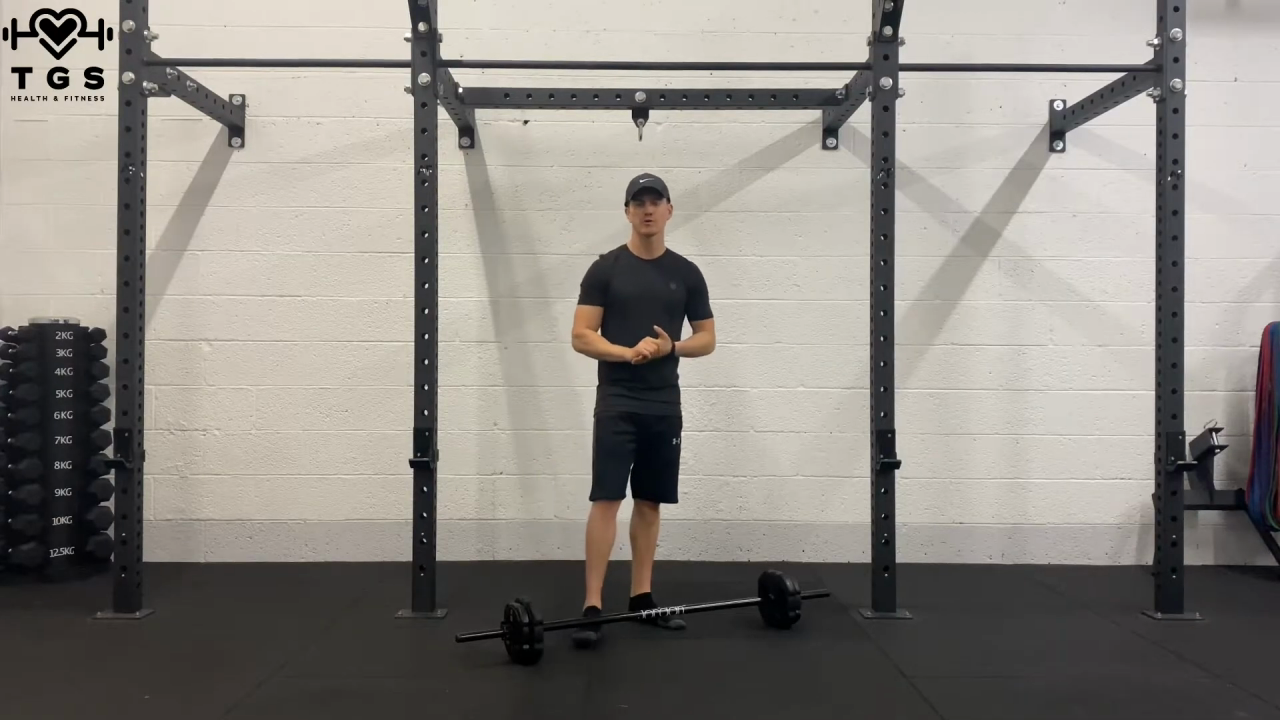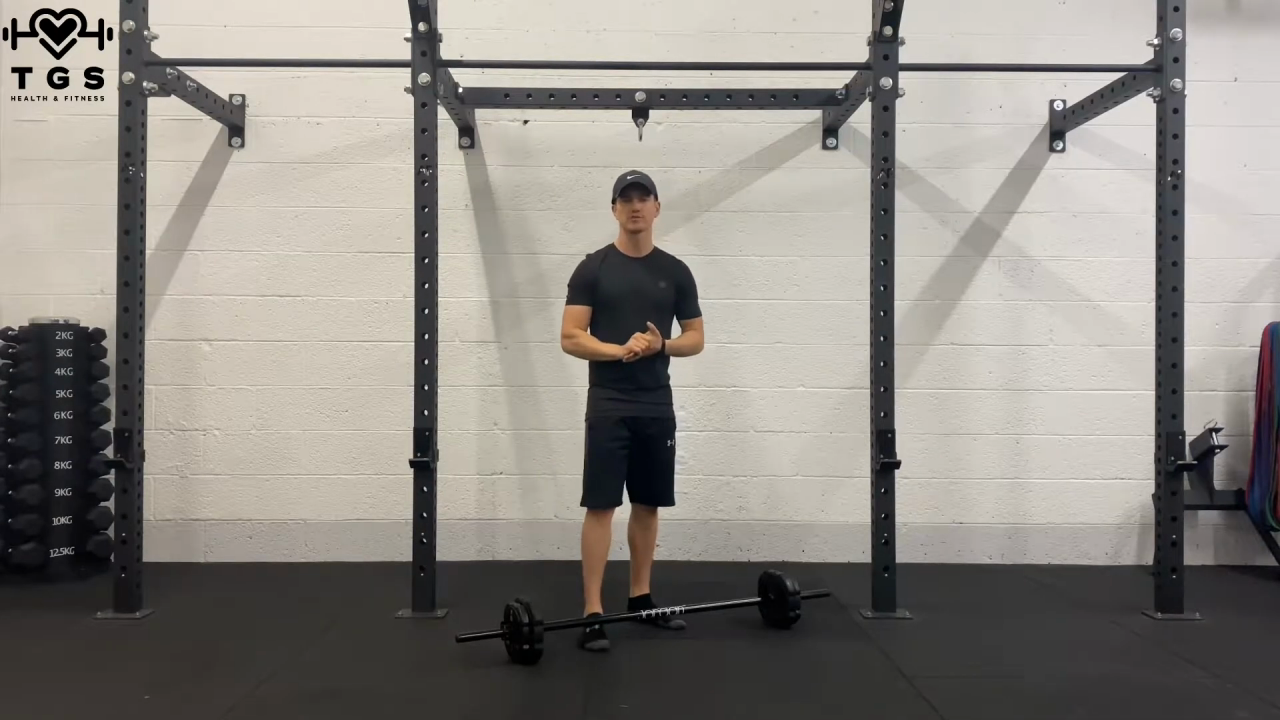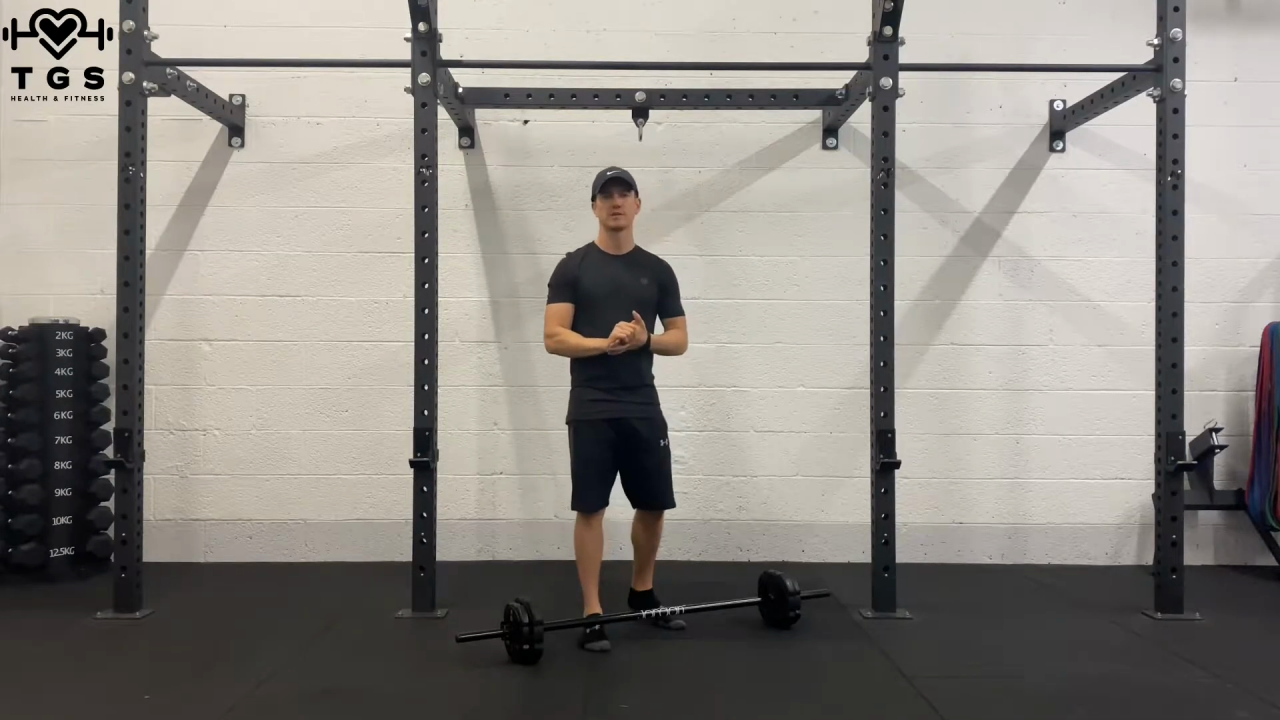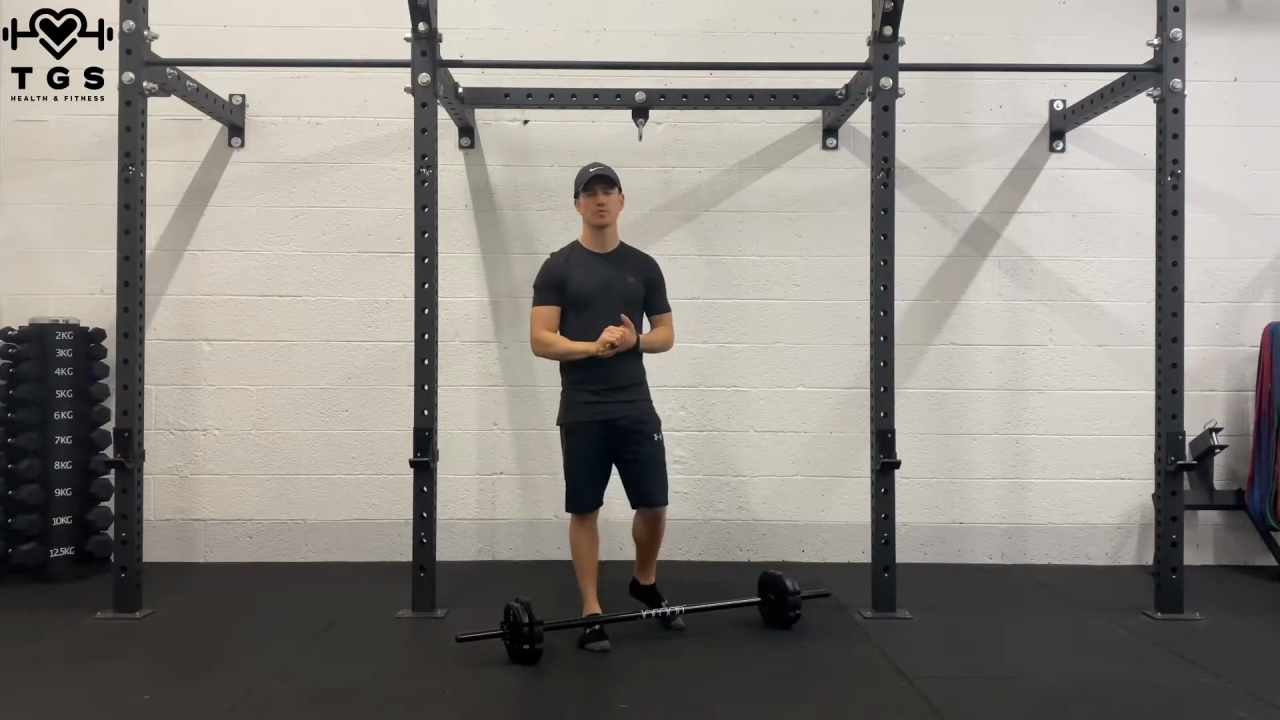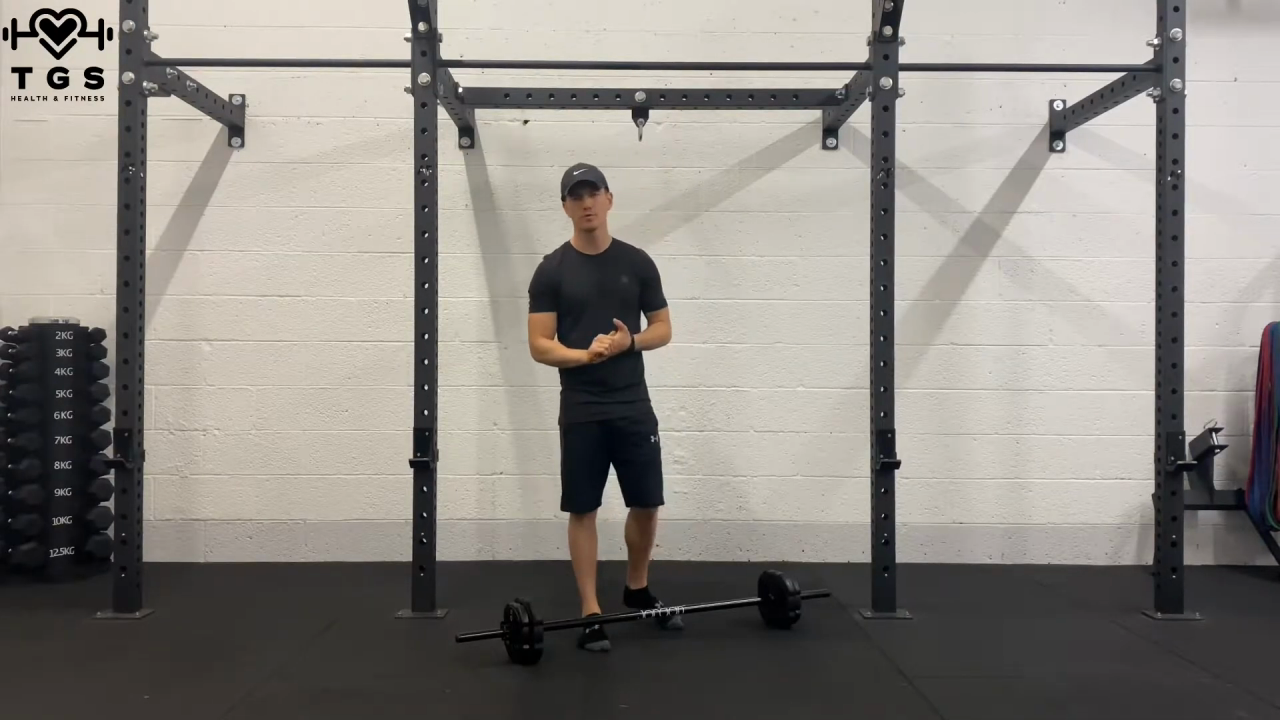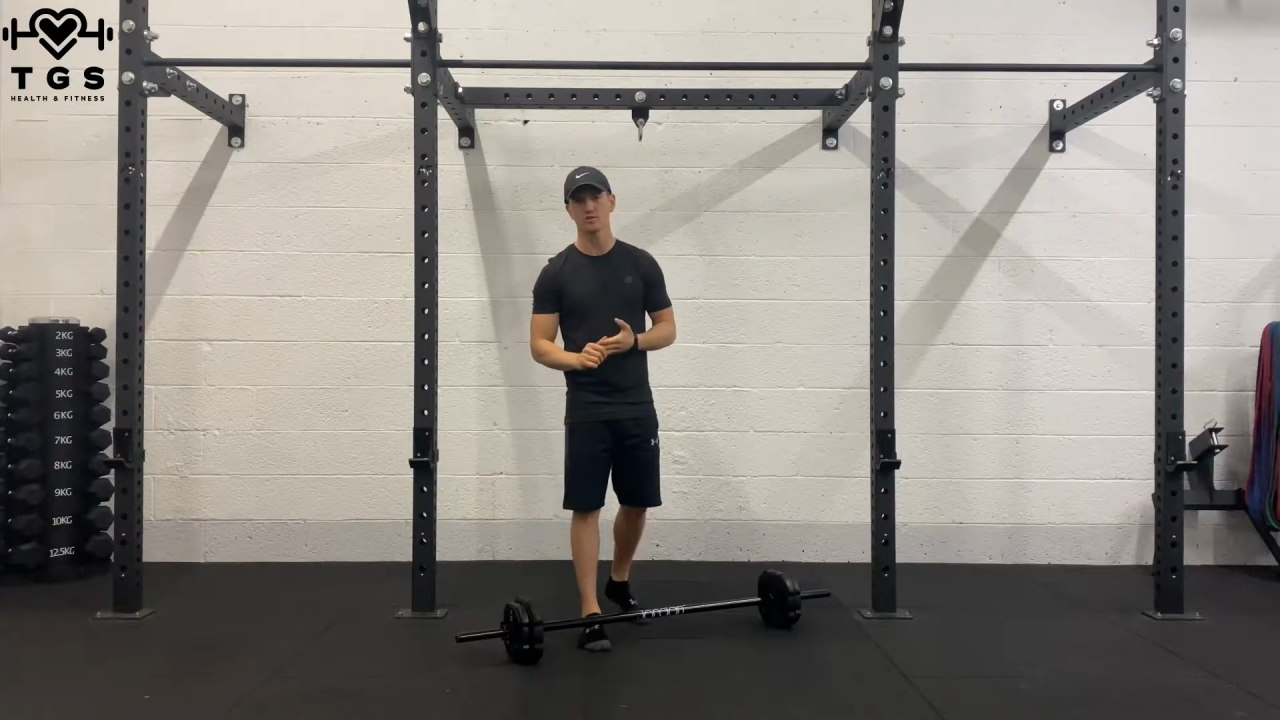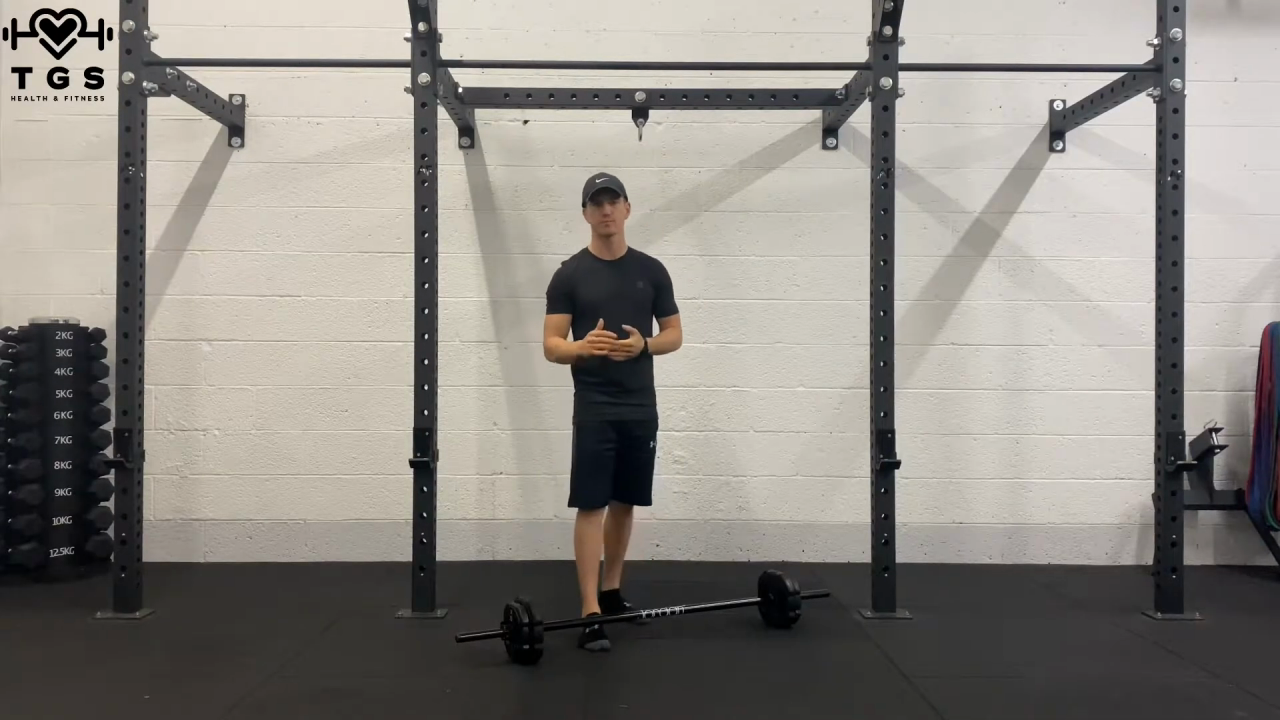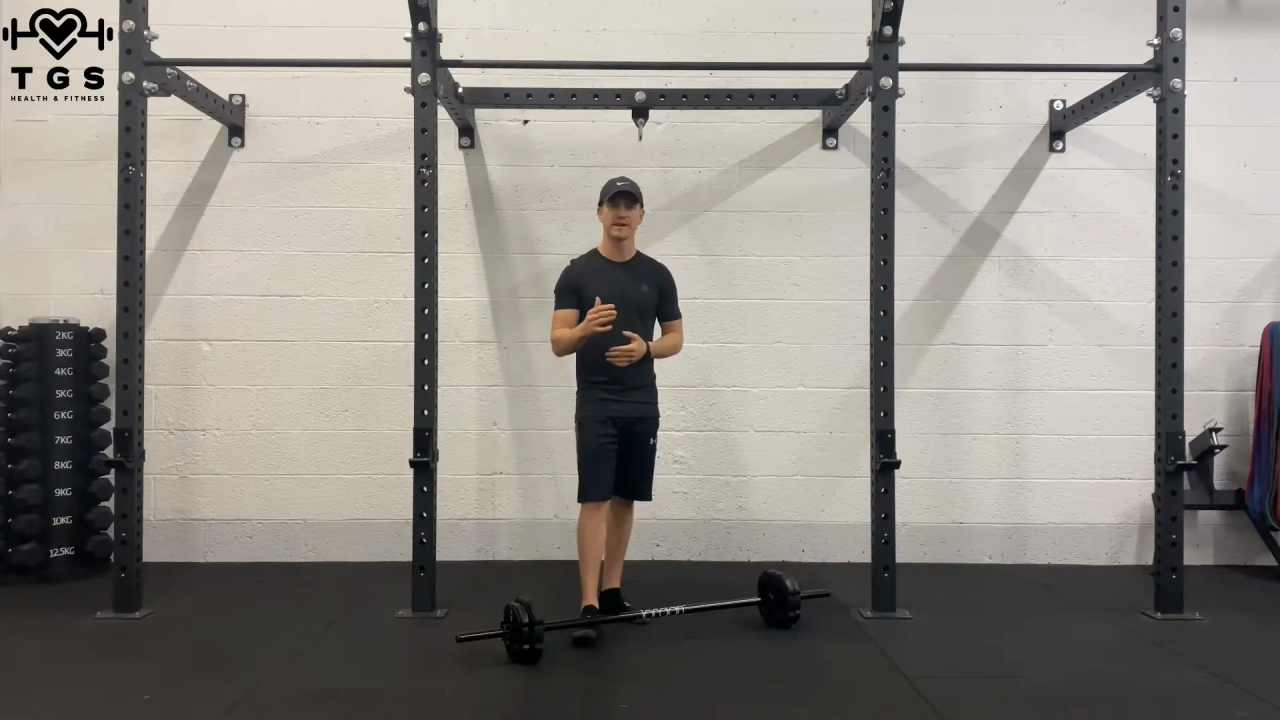
dt=0.3s
person 1, frame 1
left shoulder: (687, 273)
right shoulder: (605, 268)
left elbow: (707, 339)
right elbow: (581, 336)
left wrist: (670, 346)
right wrist: (629, 352)
left hip: (664, 404)
right hip: (616, 401)
left knee: (649, 502)
right knee: (606, 500)
left ankle: (641, 596)
right ankle: (592, 606)
person 1, frame 2
left shoulder: (675, 271)
right shoulder: (593, 268)
left elbow: (696, 338)
right elbow: (571, 337)
left wrist: (660, 344)
right wrist: (620, 350)
left hip: (657, 406)
right hip: (608, 405)
left knee: (648, 505)
right knee: (600, 505)
left ankle: (640, 597)
right ankle: (593, 611)
person 1, frame 3
left shoulder: (657, 270)
right shoulder: (573, 266)
left elbow: (679, 340)
right elbow: (553, 337)
left wrist: (644, 339)
right wrist: (605, 342)
left hip: (643, 406)
right hip: (591, 408)
left knee: (655, 505)
right knee: (590, 509)
left ankle: (642, 591)
right ankle: (593, 613)
person 1, frame 4
left shoulder: (643, 266)
right shoulder: (558, 266)
left elbow: (666, 335)
right elbow: (540, 340)
left wrist: (633, 339)
right wrist: (593, 347)
left hip: (635, 406)
right hip: (583, 411)
left knee: (654, 504)
right knee: (584, 511)
left ankle: (646, 583)
right ankle: (591, 613)
person 1, frame 5
left shoulder: (637, 262)
right shoulder: (551, 270)
left elbow: (663, 328)
right elbow: (539, 344)
left wrist: (629, 341)
right wrist: (583, 355)
left hip: (633, 405)
right hip: (582, 410)
left knee: (646, 503)
right knee: (583, 510)
left ankle: (637, 589)
right ankle: (591, 612)
person 1, frame 6
left shoulder: (641, 263)
right shoulder: (556, 273)
left elbow: (668, 328)
right elbow: (539, 344)
left wrist: (633, 340)
right wrist: (576, 359)
left hip: (637, 406)
right hip: (587, 409)
left knee: (637, 503)
right knee: (585, 508)
left ankle: (620, 581)
right ankle: (590, 612)
person 1, frame 7
left shoulder: (651, 270)
right shoulder: (570, 274)
left elbow: (674, 333)
right elbow: (551, 346)
left wrist: (643, 344)
right wrist: (583, 349)
left hip: (640, 407)
right hip: (594, 407)
left knee: (624, 503)
right knee: (591, 506)
left ankle: (611, 590)
right ankle: (591, 612)
person 1, frame 8
left shoulder: (657, 275)
right shoulder: (578, 272)
left elbow: (676, 338)
right elbow: (558, 342)
left wrist: (645, 348)
right wrist: (586, 328)
left hip: (642, 405)
right hip: (596, 404)
left knee: (625, 499)
right knee: (596, 500)
left ankle: (611, 589)
right ankle: (589, 605)
